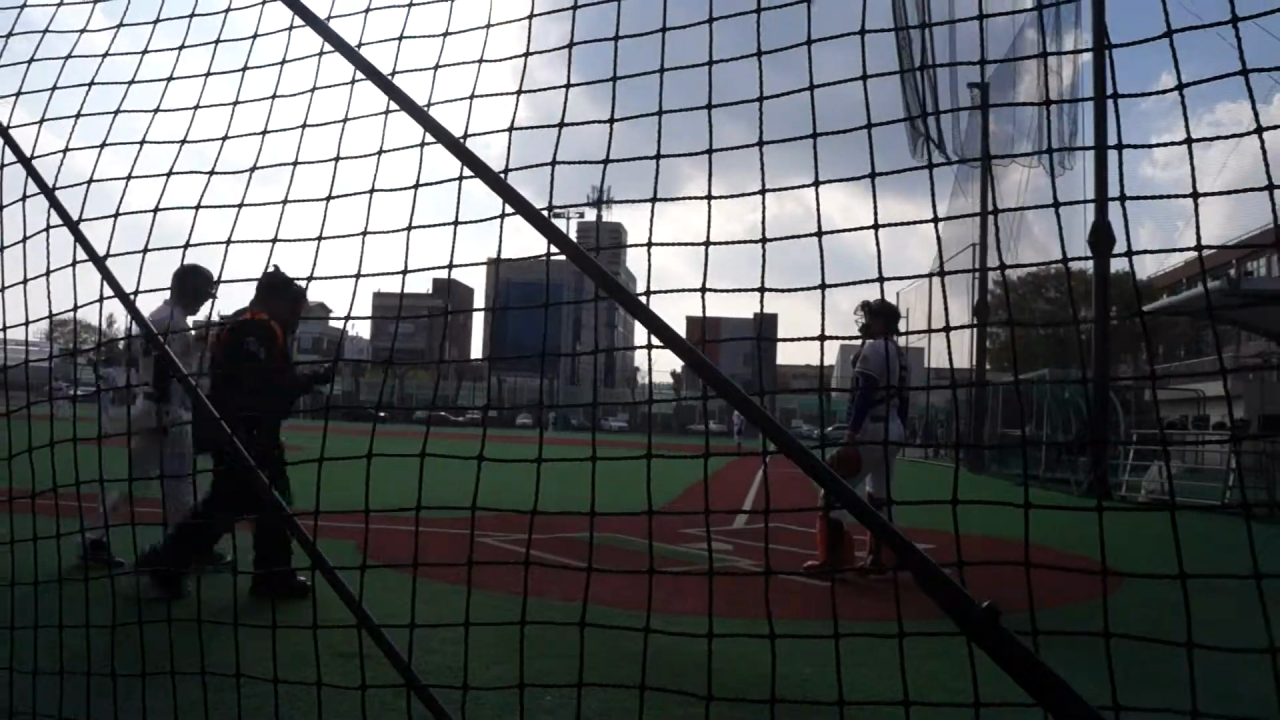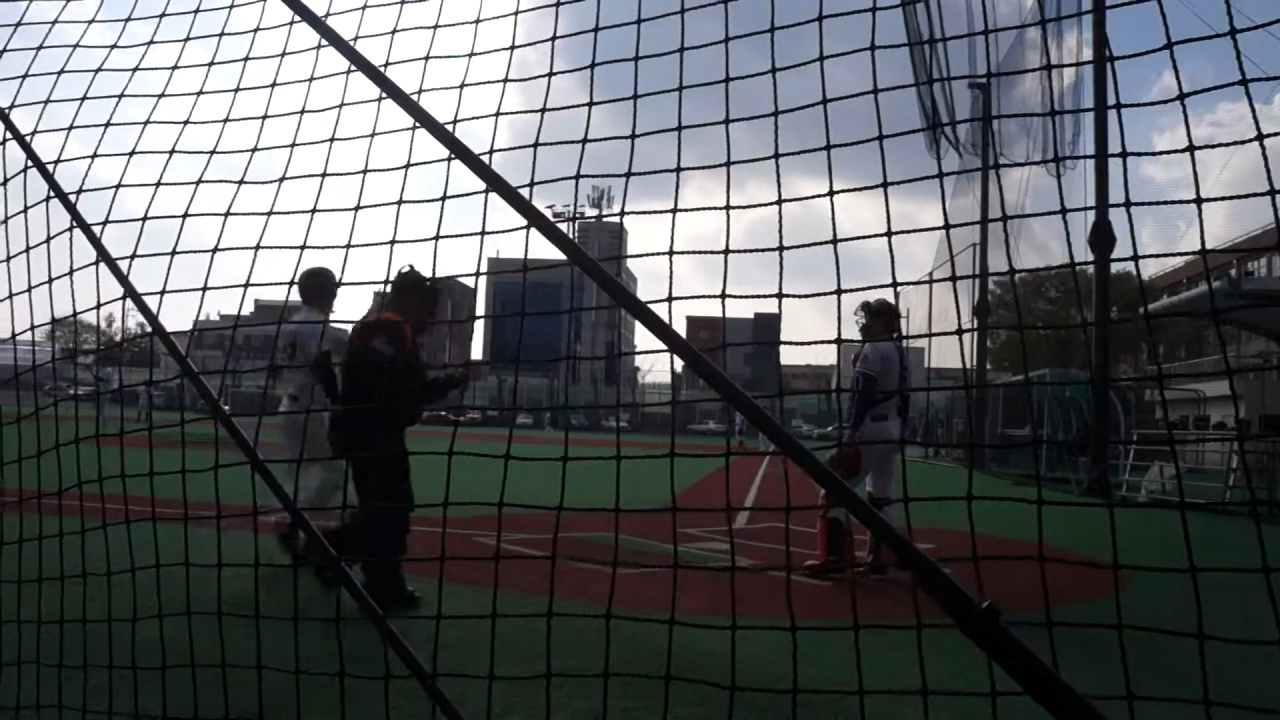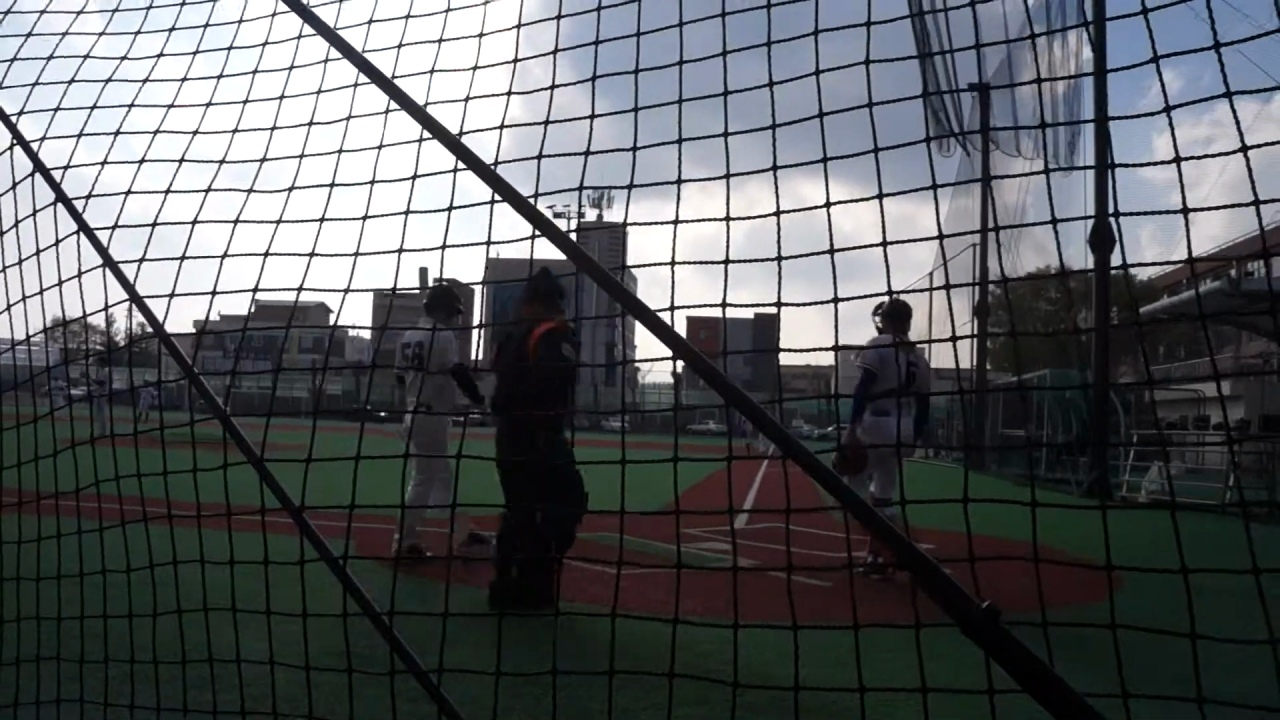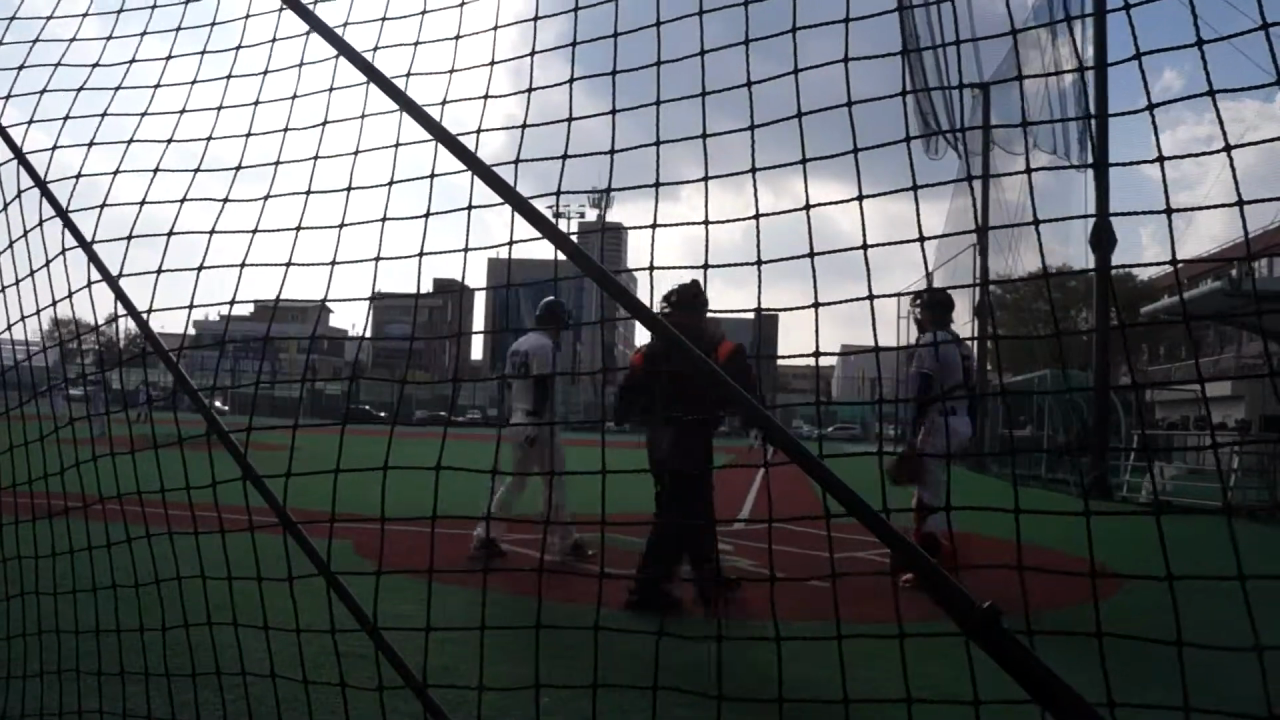
dt=0.7s
person 1, frame 1
left shoulder: (262, 330)
right shoulder: (257, 329)
left elbow: (276, 384)
right elbow: (247, 386)
left wrist: (313, 380)
right wrist: (242, 435)
left hip: (255, 433)
right hip: (243, 433)
right knee: (226, 504)
left ankle: (274, 577)
right ankle: (167, 561)
person 1, frame 2
left shoulder: (399, 331)
right shoulder: (387, 328)
left elbow: (410, 389)
right elbow: (364, 382)
left wrist: (449, 383)
left hip: (380, 435)
right hip: (370, 435)
left knee: (388, 505)
right knee: (388, 508)
left ankle: (333, 549)
right ankle: (384, 587)
person 1, frame 3
left shoulder: (511, 335)
right shoulder: (555, 332)
right elbow: (557, 386)
right wrist: (556, 432)
left hip: (508, 435)
right hip: (540, 437)
left knee: (520, 511)
right knee: (567, 506)
left ankle: (509, 587)
right ankle: (534, 584)
person 1, frame 4
left shoulder: (651, 351)
right shoulder: (723, 351)
left elbow: (627, 397)
left hip: (659, 441)
right hip: (692, 442)
left knee: (697, 511)
right knee: (678, 516)
left ankle: (711, 580)
right ankle: (648, 589)
person 2, frame 1
left shoulder: (156, 318)
right shoulder: (174, 321)
right elbow: (164, 369)
right wrist: (165, 411)
left hip: (144, 408)
right hip: (165, 411)
left knee: (138, 479)
right knee: (181, 480)
left ankle: (95, 537)
person 2, frame 2
left shoulder: (287, 326)
right shoulder: (318, 325)
left elbow: (280, 369)
left hip: (290, 408)
right hip: (311, 410)
left knee: (301, 477)
right knee: (332, 474)
left ankle: (298, 541)
right ankle: (290, 522)
person 2, frame 3
left shoulder: (407, 338)
right shoulder: (443, 336)
left elbow: (402, 378)
right elbow: (460, 376)
right wrist: (482, 404)
left hip: (413, 416)
right hip: (432, 418)
left knee: (443, 479)
right knee: (422, 483)
left ankle: (462, 534)
right ankle: (404, 543)
person 2, frame 4
left shoulder: (517, 345)
right shoulder: (545, 346)
right elbow: (541, 388)
right wrist: (537, 426)
left hip: (516, 422)
right hip: (538, 423)
left knee: (515, 482)
right knee: (554, 485)
left ankle: (485, 536)
right ankle: (566, 542)
person 3, frame 1
left shoulder: (873, 348)
right shoulder: (899, 354)
left elbow: (864, 396)
right elbow: (903, 400)
left wrist: (851, 435)
left hip: (872, 429)
right hip: (893, 430)
right knee: (880, 497)
left ankle: (833, 558)
right ankle: (878, 558)
person 3, frame 2
left shoulder: (873, 349)
right shoulder: (900, 354)
left elbow: (864, 395)
right elbow: (904, 400)
left wrist: (851, 434)
left hip: (873, 429)
right hip: (894, 429)
right knee: (882, 497)
left ankle: (834, 558)
right ankle: (878, 558)
person 3, frame 3
left shoulder: (878, 345)
right shoulder: (917, 357)
left elbow: (863, 388)
right elbow: (923, 403)
left wrist: (852, 427)
right wrist: (915, 437)
left hip: (877, 424)
right hip: (905, 429)
left knee: (856, 490)
right knee: (882, 496)
right ankle: (878, 558)
person 3, frame 4
left shoulder: (928, 343)
right shoulder: (962, 346)
left elbow: (921, 395)
right elbow: (971, 394)
left wrist: (912, 438)
right wrist: (969, 430)
left hip: (938, 425)
right hip: (961, 425)
left knee: (928, 500)
right knee: (933, 498)
right ankle: (941, 561)
